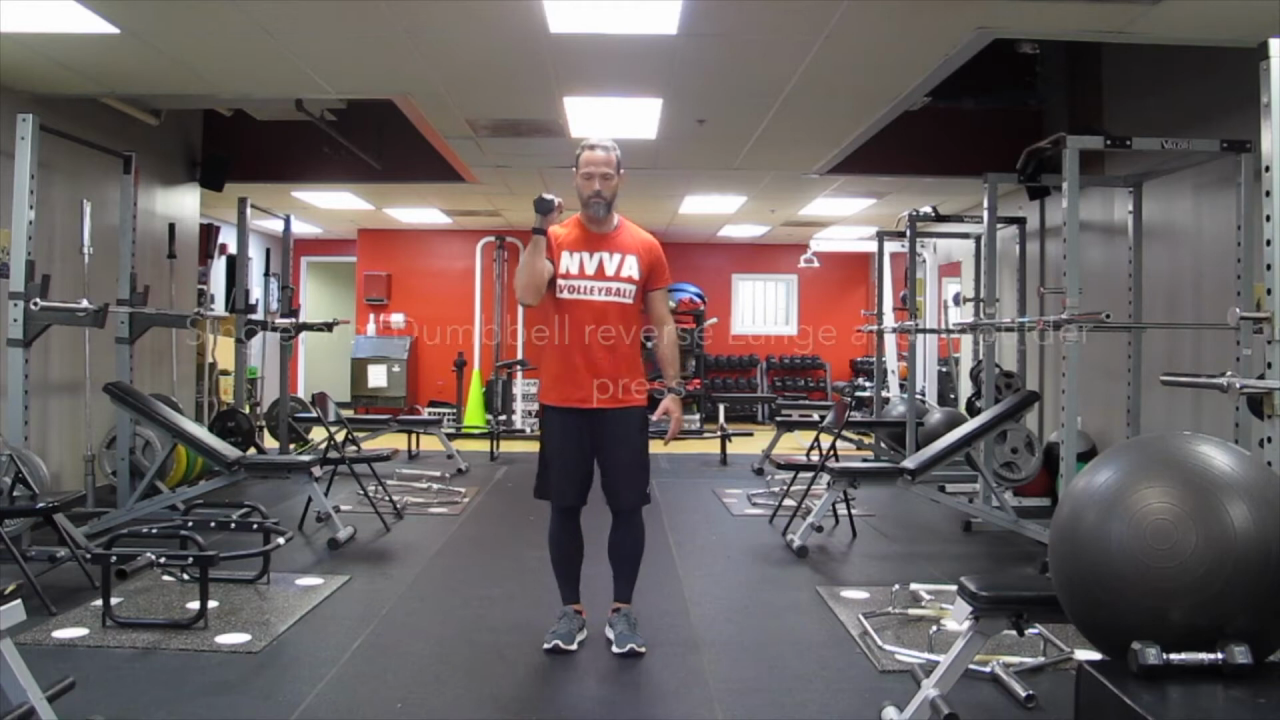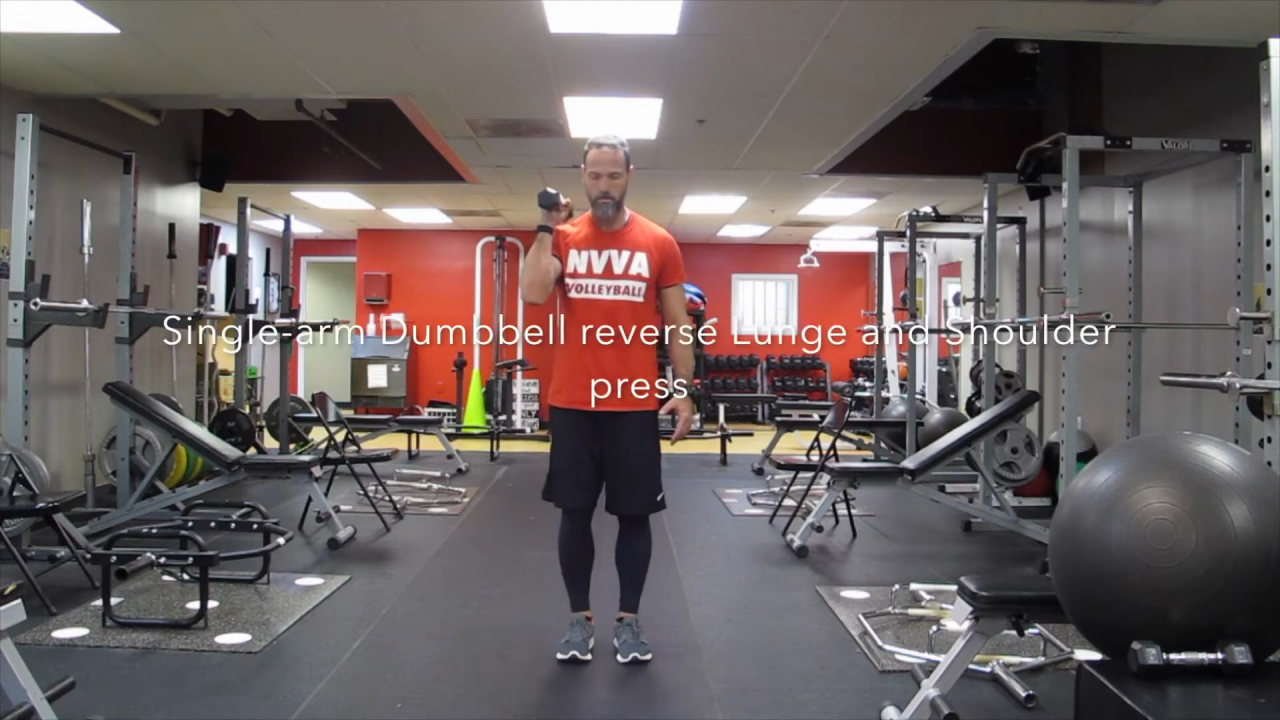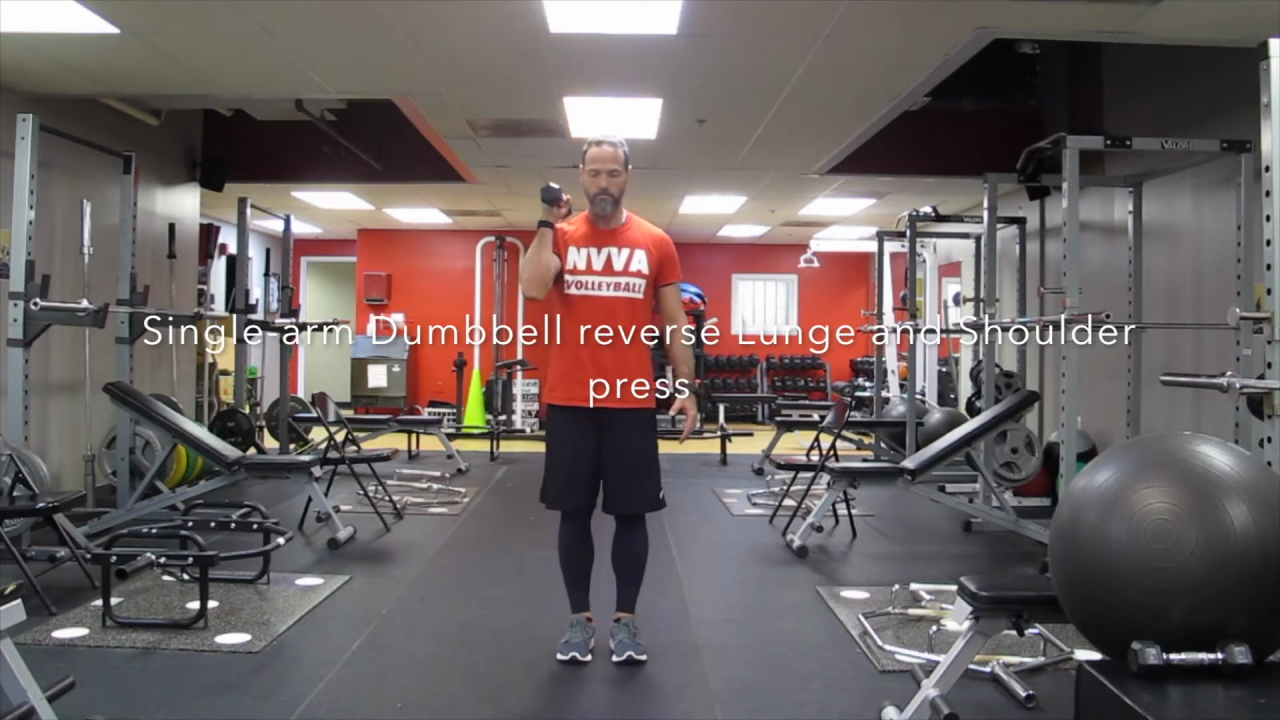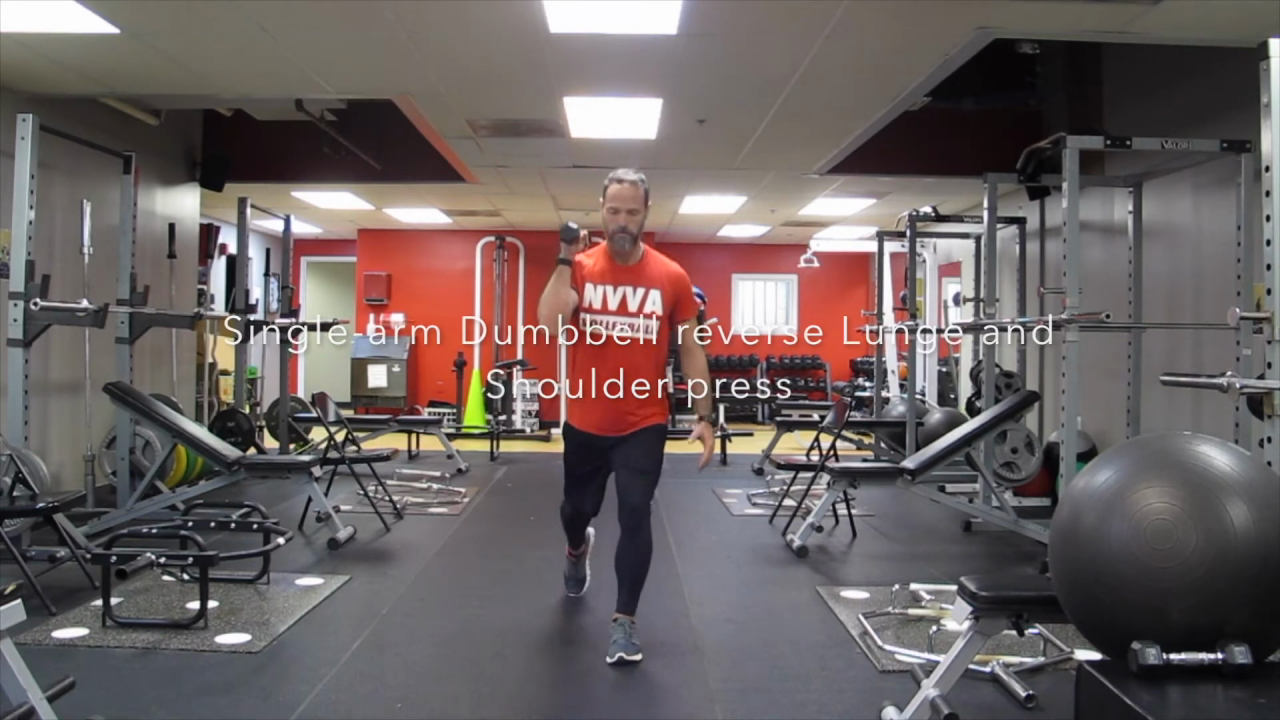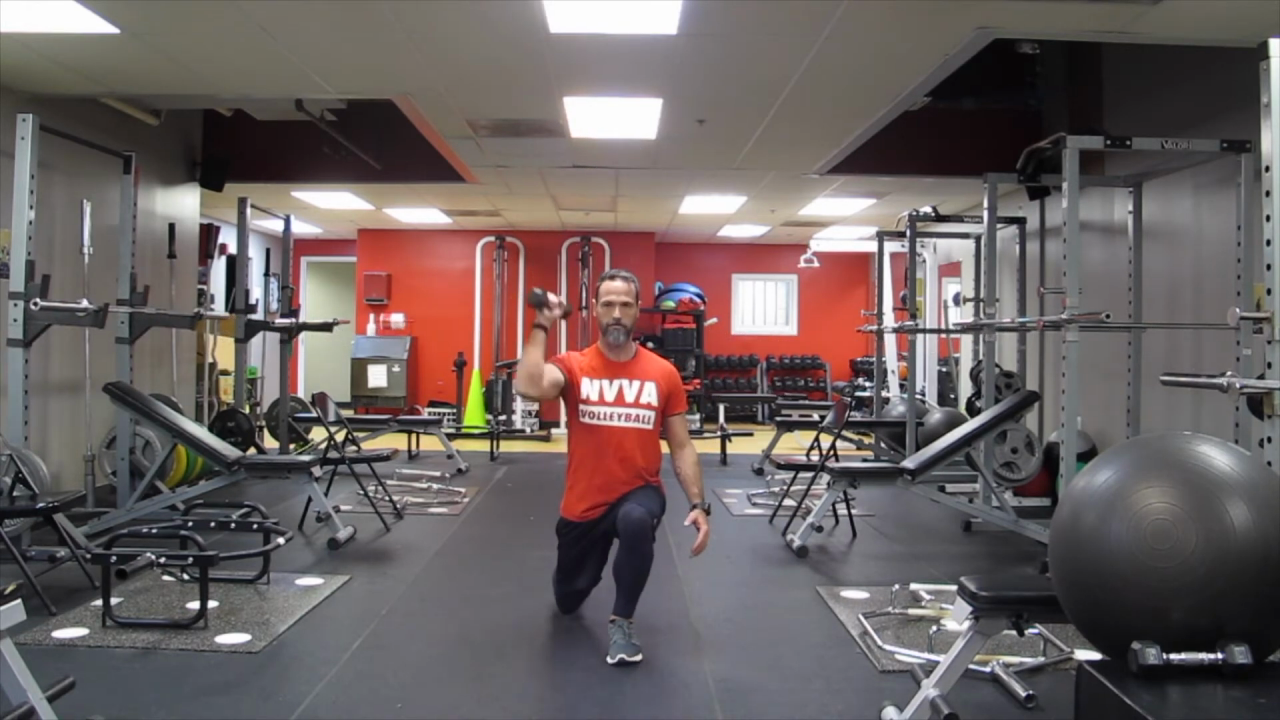
dt=1s
person 1, frame 1
left shoulder: (645, 247)
right shoulder: (552, 239)
left elbow: (661, 324)
right elbow: (527, 295)
left wrist: (673, 389)
right wrist: (541, 229)
left hip: (625, 401)
right hip: (563, 400)
left knee: (627, 507)
right knee: (565, 507)
left ankle: (621, 610)
right ankle: (571, 611)
person 1, frame 2
left shoulder: (659, 243)
right shoulder: (562, 238)
left elbow: (677, 323)
right elbow: (533, 294)
left wrist: (683, 389)
right wrist: (548, 227)
left hip: (634, 404)
right hip: (572, 402)
left knee: (634, 514)
right knee: (574, 511)
left ankle: (629, 620)
right ankle: (580, 618)
person 1, frame 3
left shoulder: (655, 242)
right shoulder: (558, 235)
left elbow: (674, 321)
right elbow: (532, 289)
left wrist: (686, 388)
right wrist: (548, 224)
left hip: (632, 401)
right hip: (570, 400)
left knee: (630, 513)
right knee: (573, 512)
left ankle: (625, 620)
right ankle: (580, 618)
person 1, frame 4
left shoulder: (672, 277)
right shoulder: (579, 268)
left elbow: (691, 353)
right elbow: (549, 327)
left wrist: (704, 418)
right wrist: (566, 259)
left hip: (642, 424)
right hip: (586, 422)
left knee: (634, 513)
right knee: (576, 508)
left ankle: (624, 621)
right ankle: (578, 549)
person 1, frame 5
left shoulder: (663, 373)
right shoulder: (574, 367)
left elbow: (682, 446)
right elbow: (527, 387)
left wrist: (699, 504)
right wrist: (541, 324)
left hip: (639, 492)
right hip: (583, 504)
left knee: (634, 524)
right knee: (567, 600)
left ankle: (621, 622)
right ankle: (591, 569)
